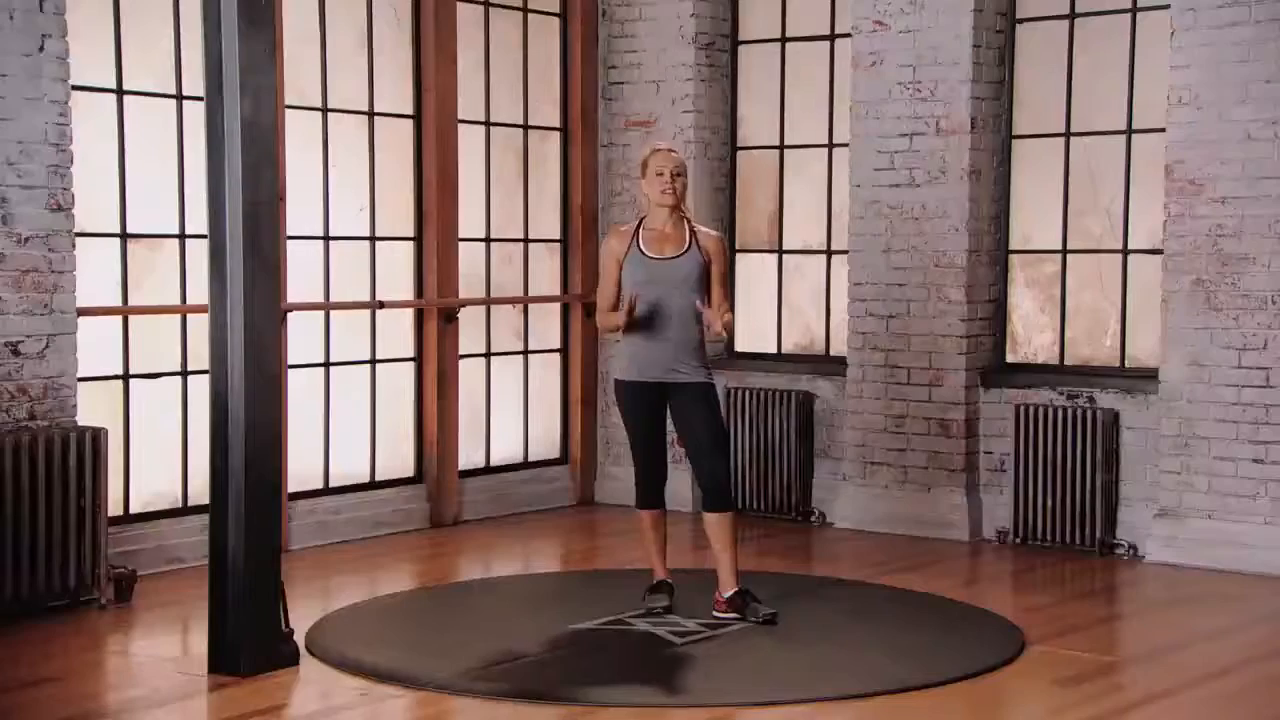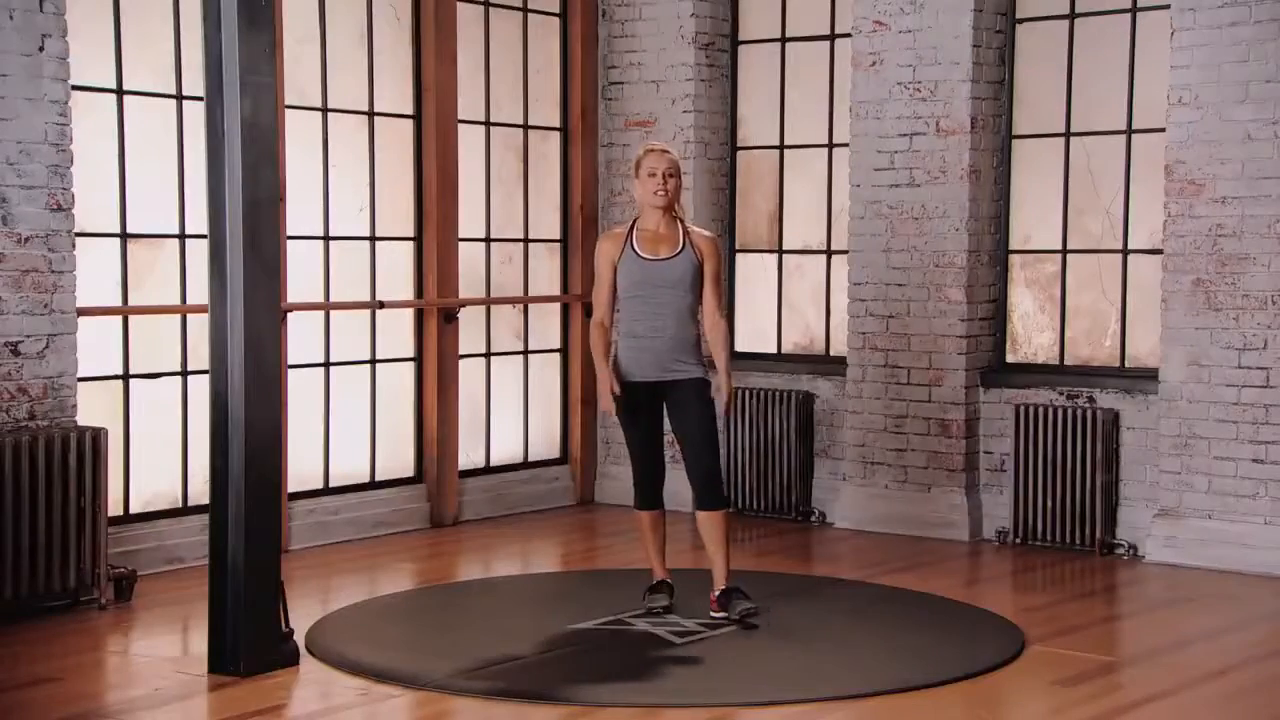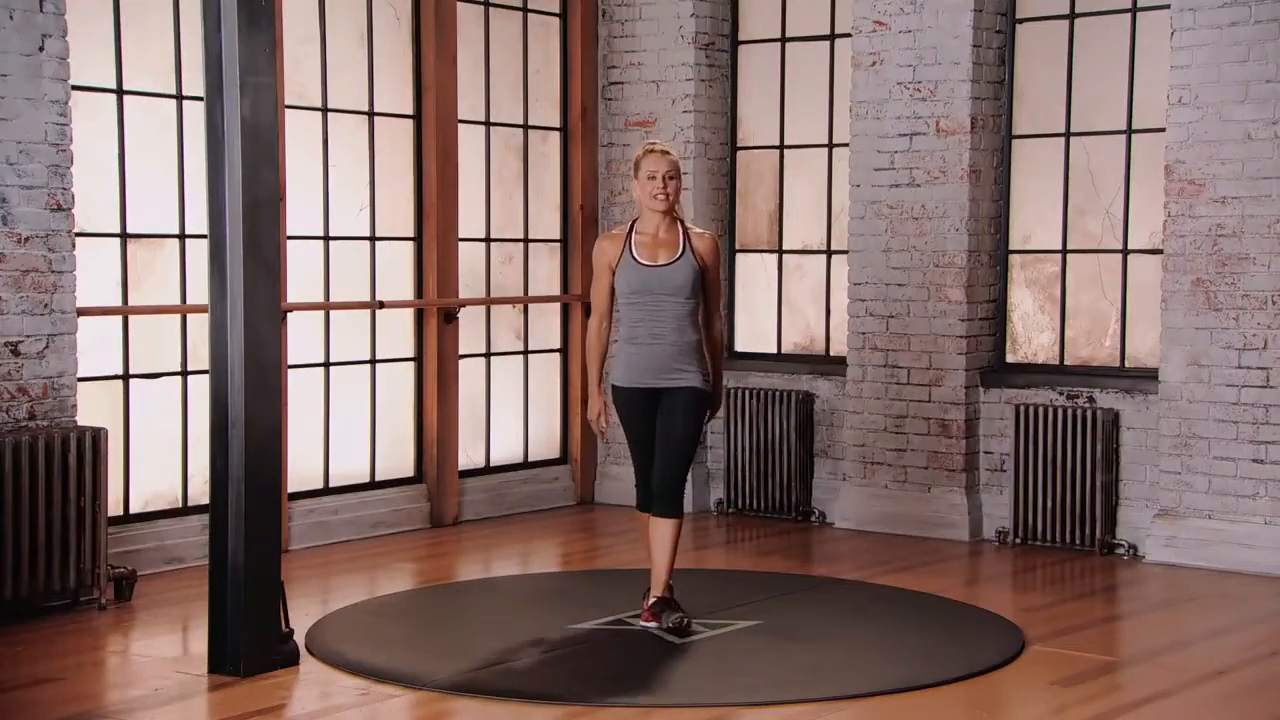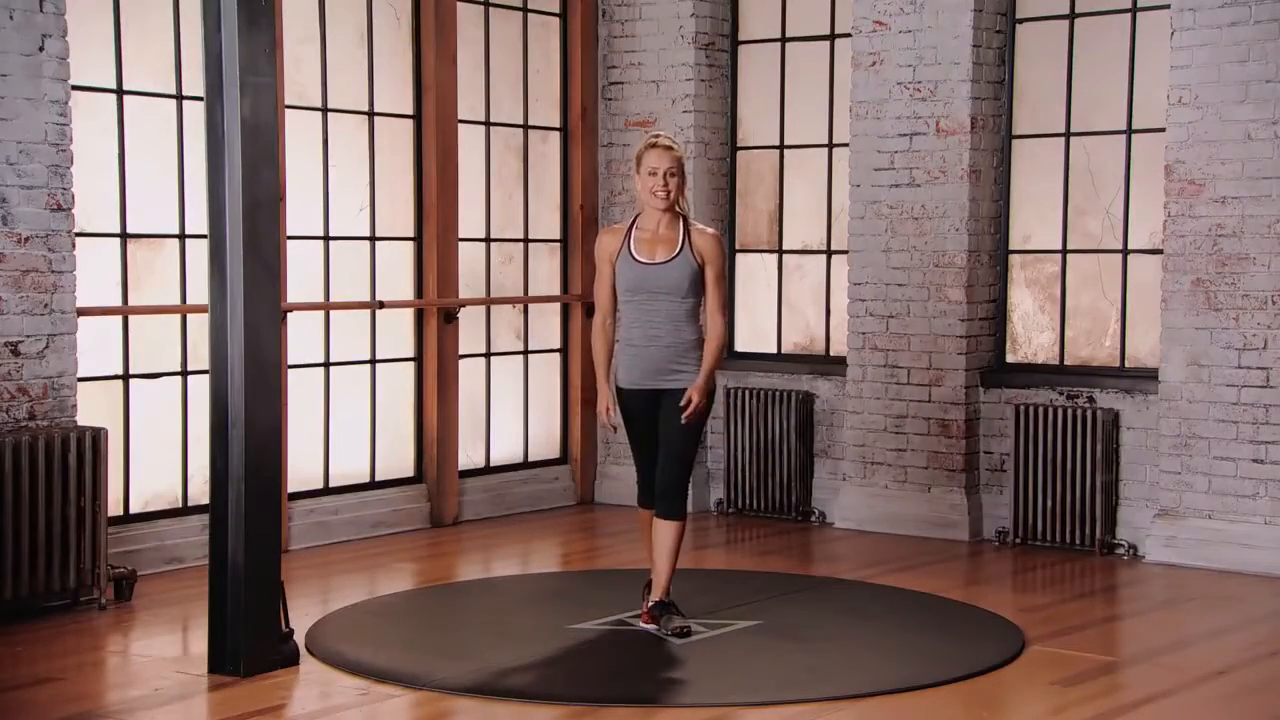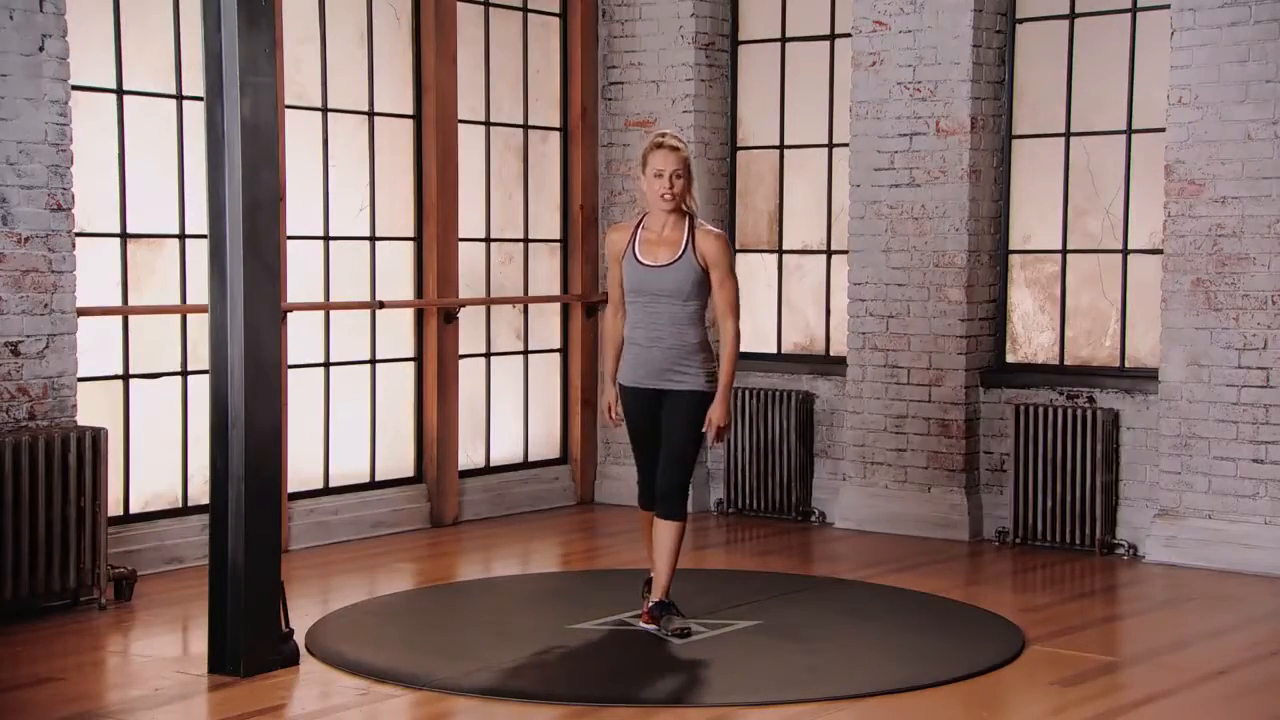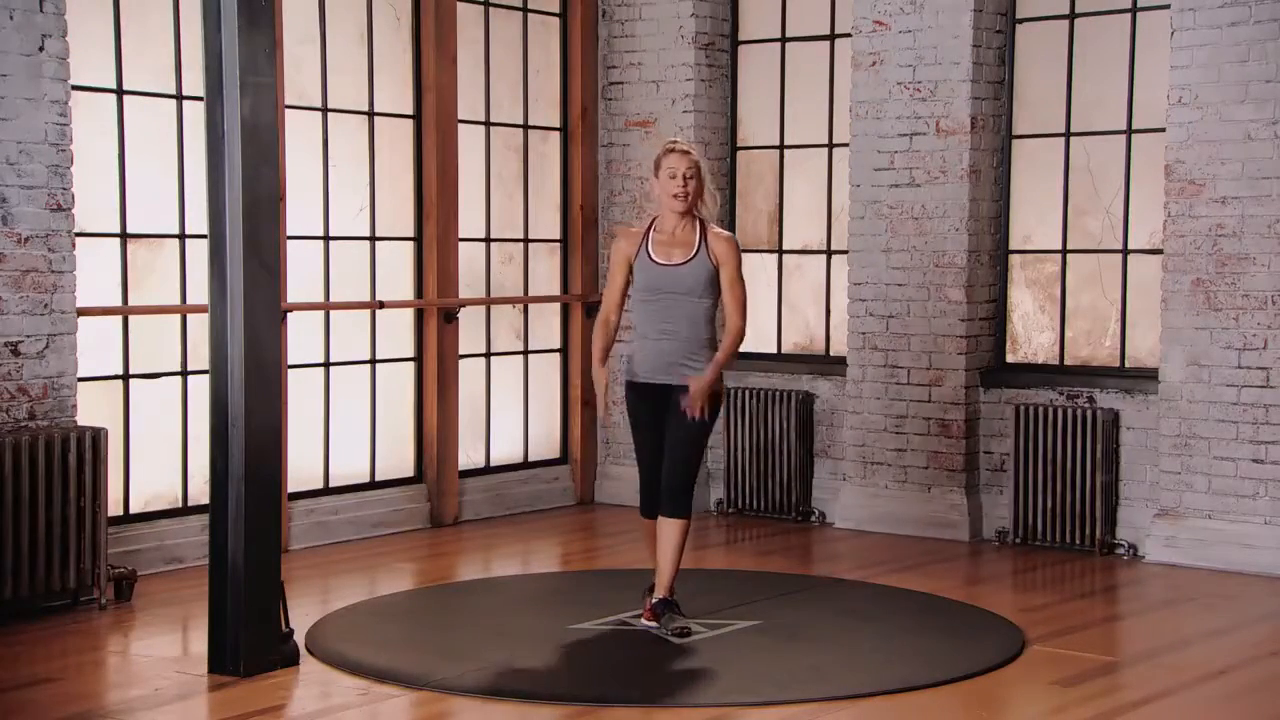
dt=0.5s
person 1, frame 1
left shoulder: (709, 242)
right shoulder: (619, 241)
left elbow: (721, 310)
right elbow: (603, 313)
left wrist: (722, 322)
right wrist: (619, 318)
left hip: (692, 375)
right hip: (638, 373)
left knee: (715, 476)
right knee: (649, 475)
left ankle: (729, 591)
right ankle: (660, 578)
person 1, frame 2
left shoulder: (702, 243)
right shoulder: (613, 244)
left elbow: (713, 317)
right elbow: (601, 319)
left wrist: (723, 373)
right wrist: (604, 371)
left hip: (687, 374)
right hip: (633, 375)
left knee: (706, 475)
right knee: (648, 478)
left ankle: (722, 588)
right ankle: (660, 578)
person 1, frame 3
left shoulder: (703, 245)
right shoulder: (611, 246)
left elbow: (712, 319)
right elbow: (599, 322)
left wrist: (717, 381)
right wrist: (593, 390)
left hip: (686, 381)
right hip: (632, 381)
left knee: (669, 484)
right knee: (648, 483)
left ankle: (657, 599)
right ankle: (658, 584)
person 1, frame 4
left shoulder: (704, 242)
right shoulder: (612, 241)
left elbow: (716, 321)
right elbow: (603, 319)
left wrist: (704, 380)
right wrist: (603, 384)
left hip: (684, 382)
right hip: (634, 381)
left knee: (672, 486)
right knee: (649, 483)
left ankle: (658, 600)
right ankle: (656, 575)
person 1, frame 5
left shoulder: (710, 242)
right shoulder: (620, 238)
left elbow: (728, 323)
right elbow: (616, 313)
left wrist: (722, 396)
right wrist: (608, 380)
left hip: (689, 383)
right hip: (637, 380)
left knee: (672, 487)
right knee: (649, 484)
left ankle: (658, 600)
right ankle: (655, 574)
person 1, frame 6
left shoulder: (721, 244)
right shoulder: (629, 243)
left elbow: (735, 323)
right elbow: (609, 313)
left wrist: (711, 374)
right wrist: (599, 363)
left hip: (695, 380)
right hip: (645, 379)
left knee: (677, 484)
right knee: (651, 483)
left ankle: (662, 600)
right ankle: (660, 580)
